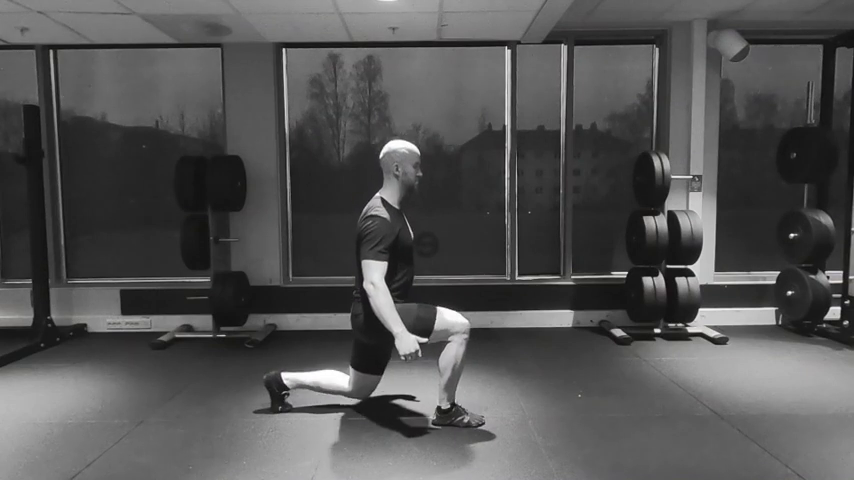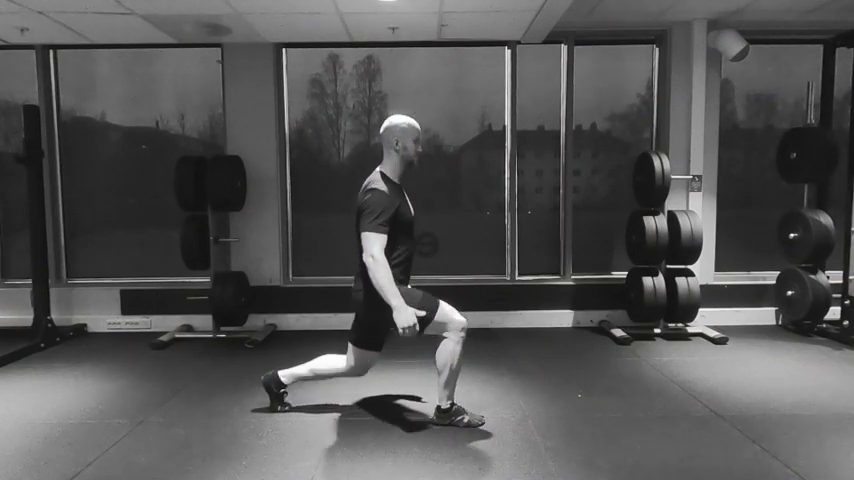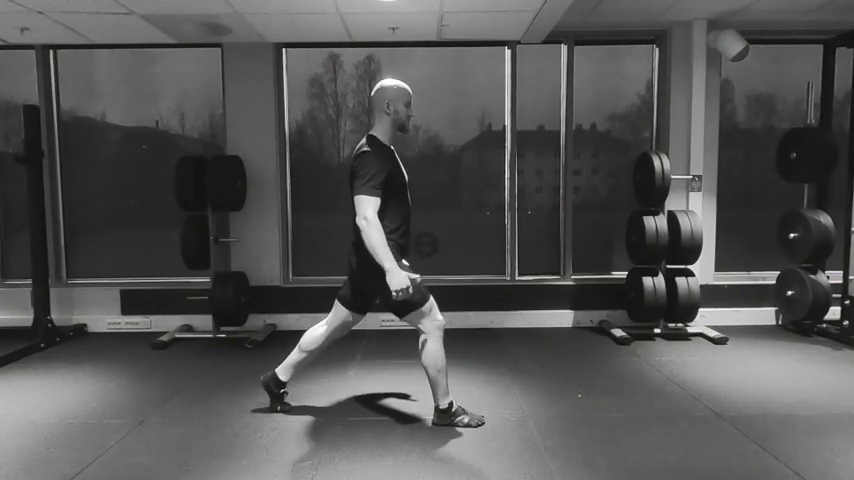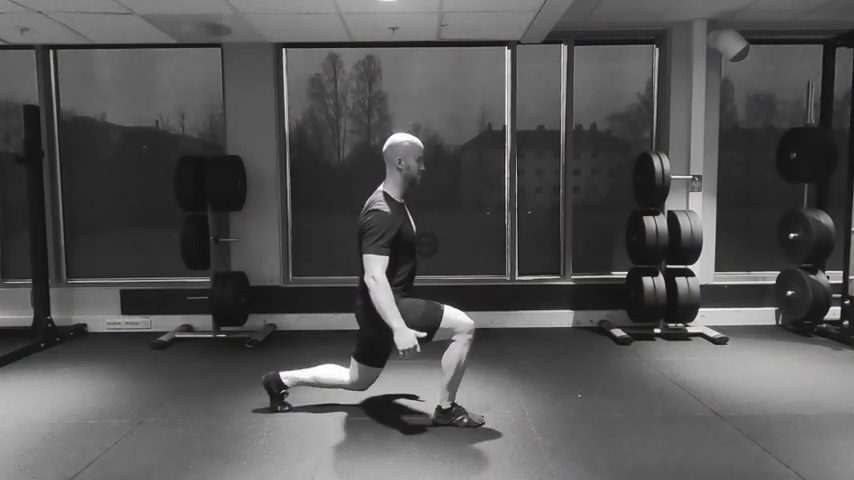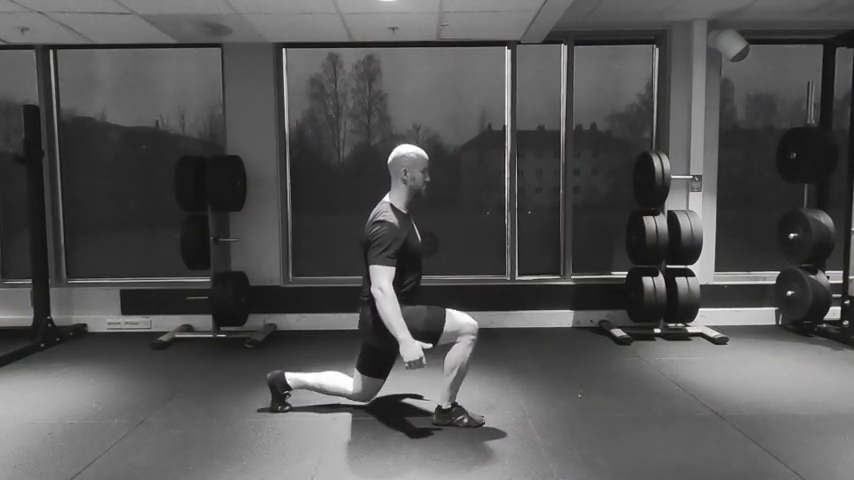
dt=1s
person 1, frame 1
left shoulder: (389, 210)
right shoulder: (380, 220)
right elbow: (373, 284)
left wrist: (397, 326)
right wrist: (401, 334)
left hip: (374, 316)
right hip: (380, 315)
left knee: (356, 388)
right knee: (459, 327)
left ankle: (282, 381)
right ankle: (446, 410)
person 1, frame 2
left shoulder: (390, 186)
right shoulder: (380, 193)
right elbow: (372, 256)
left wrist: (400, 297)
right wrist: (399, 306)
left hip: (379, 294)
right hip: (381, 294)
left knee: (354, 365)
right knee: (455, 325)
left ankle: (280, 379)
right ankle: (446, 409)
person 1, frame 3
left shoulder: (381, 151)
right shoulder: (372, 156)
right elbow: (365, 218)
left wrist: (394, 259)
right wrist: (392, 269)
left hip: (373, 261)
right hip: (379, 262)
left knee: (335, 325)
right knee: (433, 324)
left ankle: (277, 379)
right ankle: (445, 409)
person 1, frame 4
left shoulder: (392, 202)
right shoulder: (382, 213)
right elbow: (374, 277)
left wrist: (396, 322)
right wrist: (399, 329)
left hip: (383, 308)
right hip: (385, 309)
left knee: (356, 380)
right knee: (464, 327)
left ankle: (280, 380)
right ankle: (446, 410)
person 1, frame 5
left shoulder: (397, 214)
right shoulder: (388, 225)
right elbow: (380, 288)
left wrist: (402, 332)
right wrist: (406, 340)
left hip: (384, 318)
right hip: (386, 318)
left knee: (359, 391)
right knee: (467, 329)
left ankle: (285, 380)
right ankle: (446, 409)
